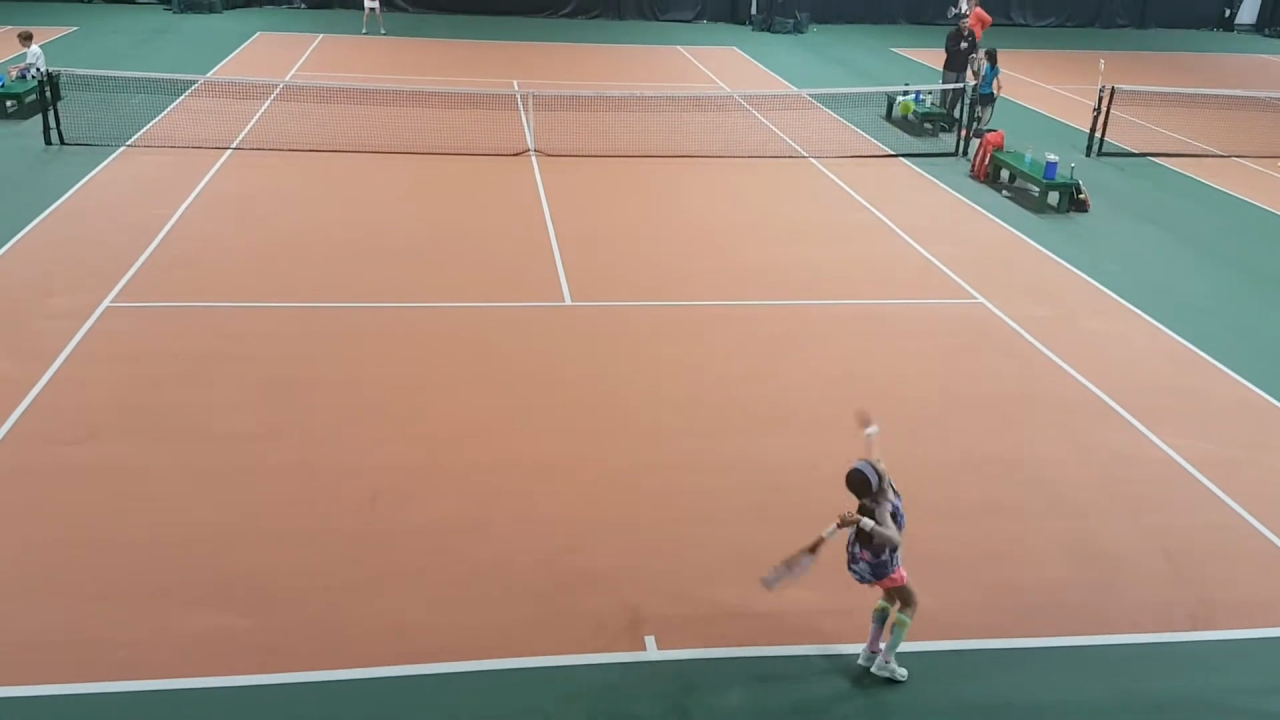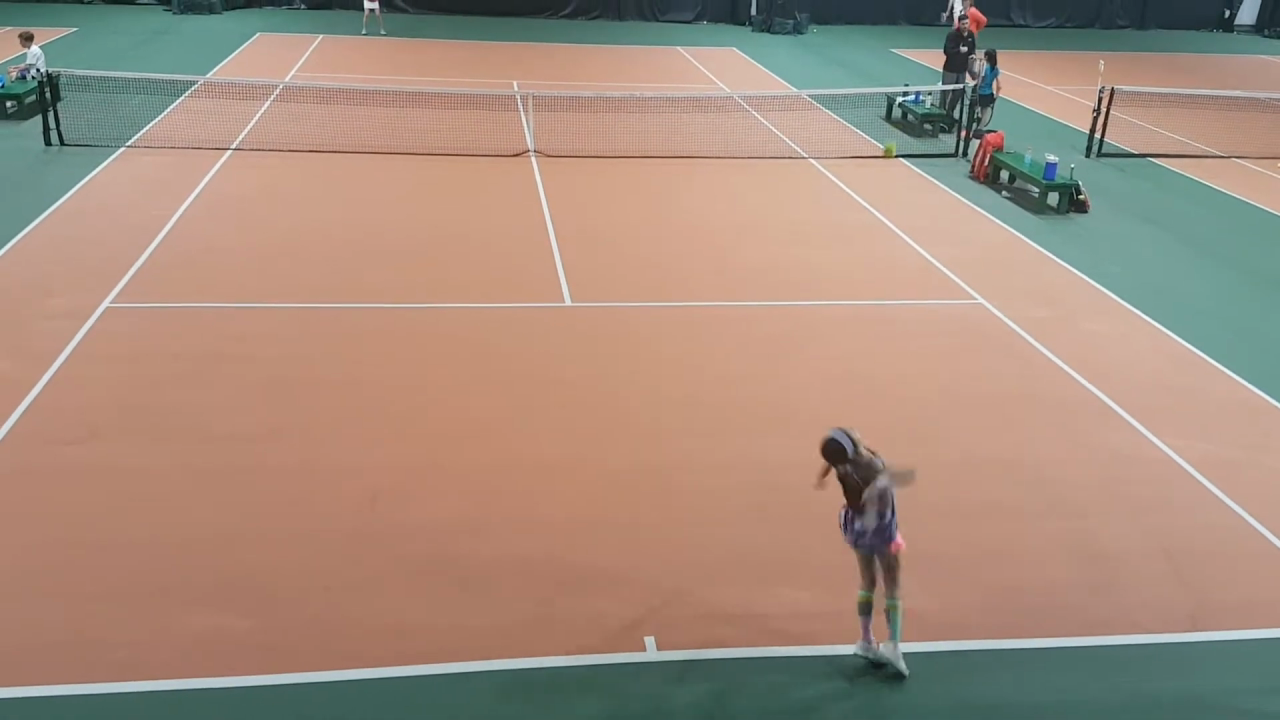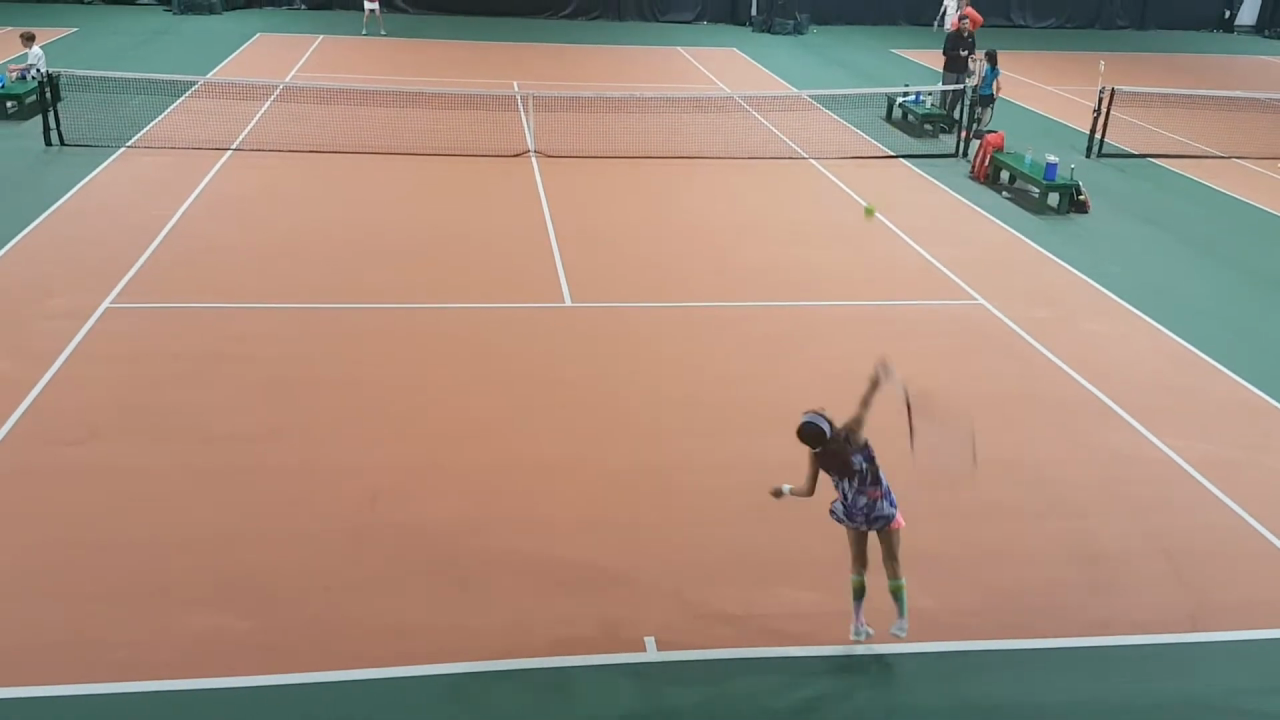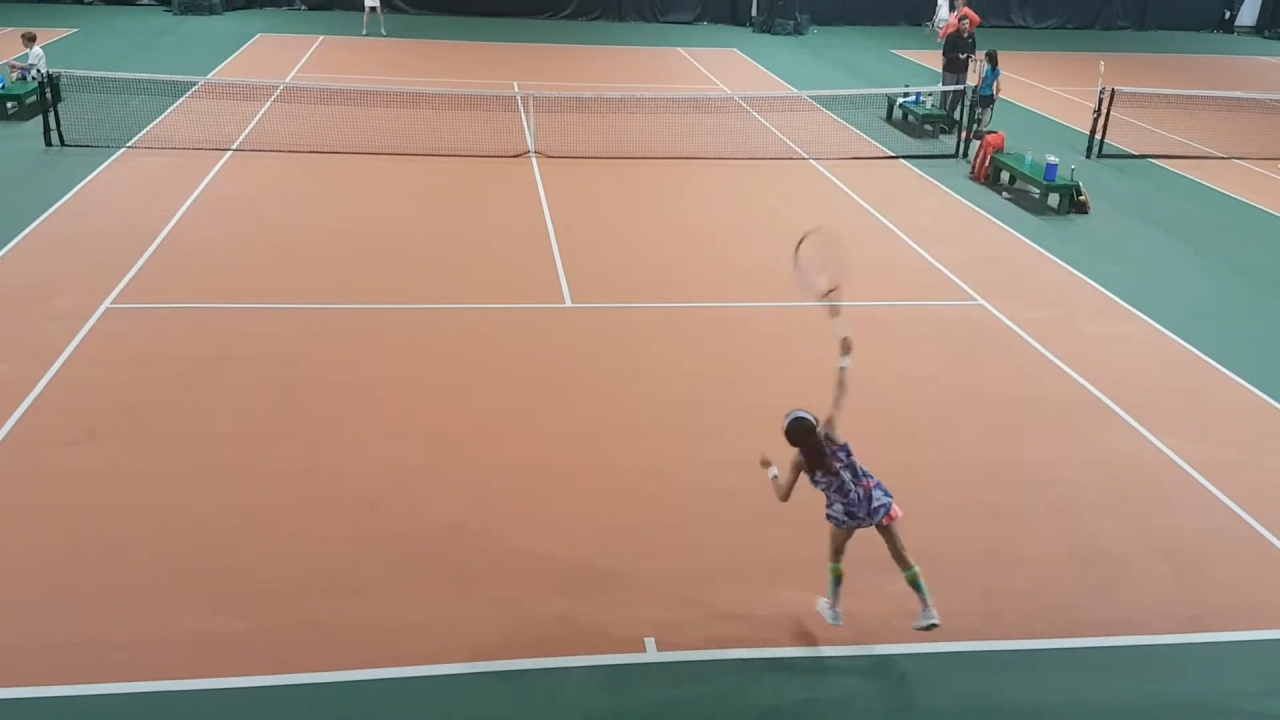
dt=0.1s
person 1, frame 1
right shoulder: (880, 507)
left elbow: (871, 447)
right elbow: (893, 541)
left wrist: (871, 429)
right wrist: (864, 523)
left hip: (867, 561)
right hip: (878, 564)
left knee: (890, 595)
right knee: (909, 603)
left ankle: (870, 651)
right ankle: (884, 662)
person 1, frame 2
left shoulder: (842, 464)
right shoulder: (867, 464)
left wrist: (823, 475)
left hip: (858, 529)
right hip: (878, 534)
left knee: (868, 583)
right knee: (893, 589)
left ankle: (866, 642)
right ankle: (893, 649)
person 1, frame 3
left shoulder: (817, 453)
right shoulder: (849, 436)
left elbow: (808, 490)
right elbow: (863, 407)
left wrist: (785, 489)
right wrist: (876, 382)
left hip: (854, 513)
right hip: (881, 509)
left knee: (859, 566)
right knee: (892, 564)
left ankle: (858, 624)
right ankle: (902, 620)
person 1, frame 4
left shoulder: (800, 462)
right shoulder: (827, 435)
left elbow: (782, 496)
right elbow: (840, 392)
left wrist: (771, 470)
right wrist: (844, 359)
left hip: (845, 513)
right hip: (876, 501)
left knee: (835, 554)
right knee: (899, 554)
left ankle: (832, 609)
right ankle: (927, 610)
